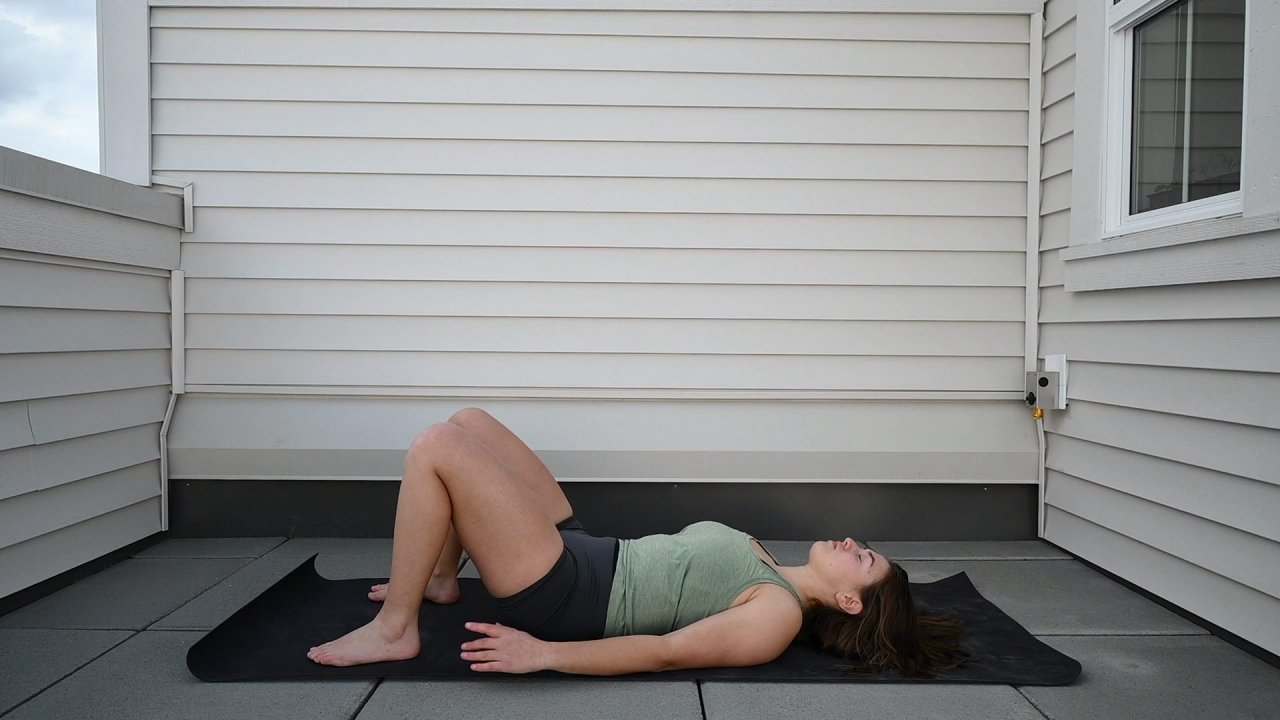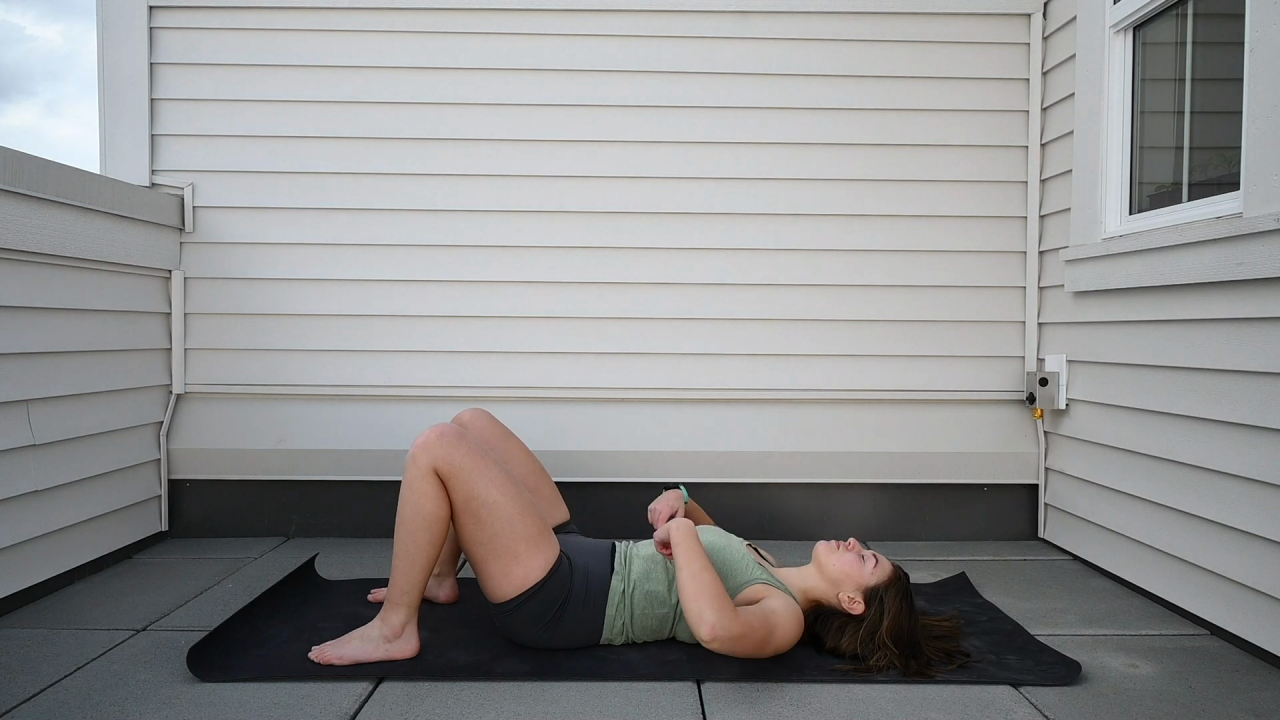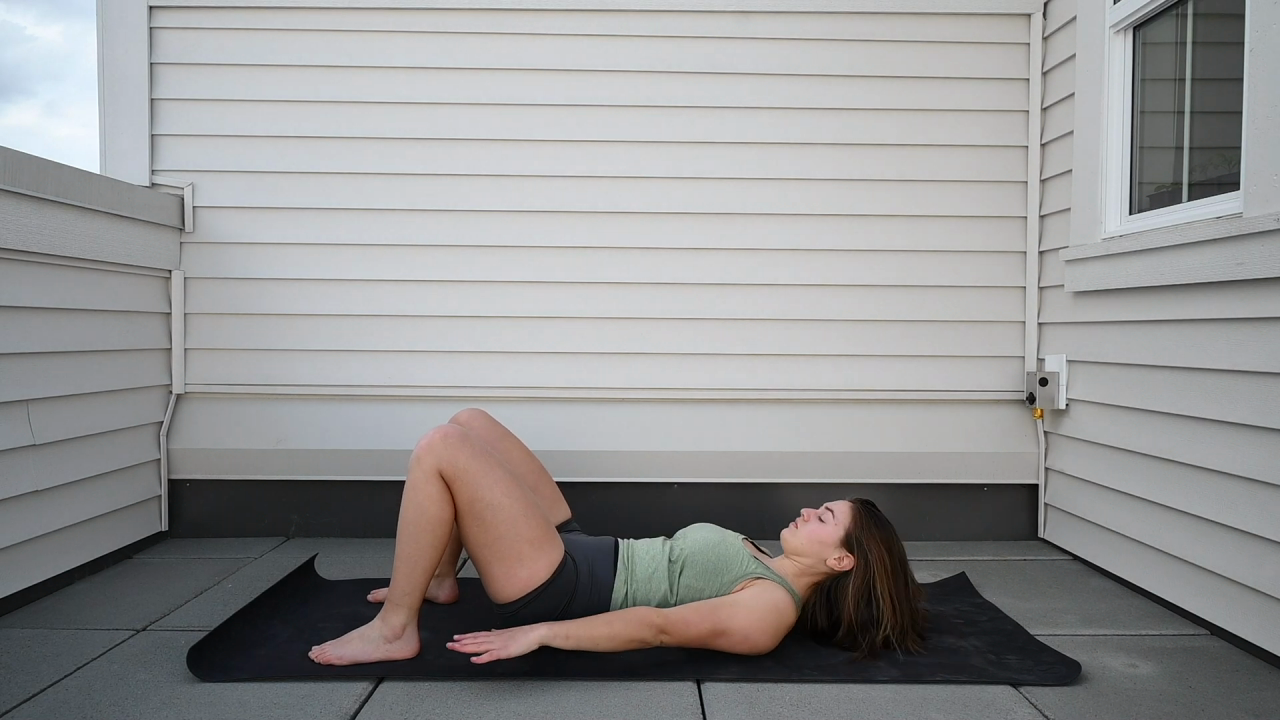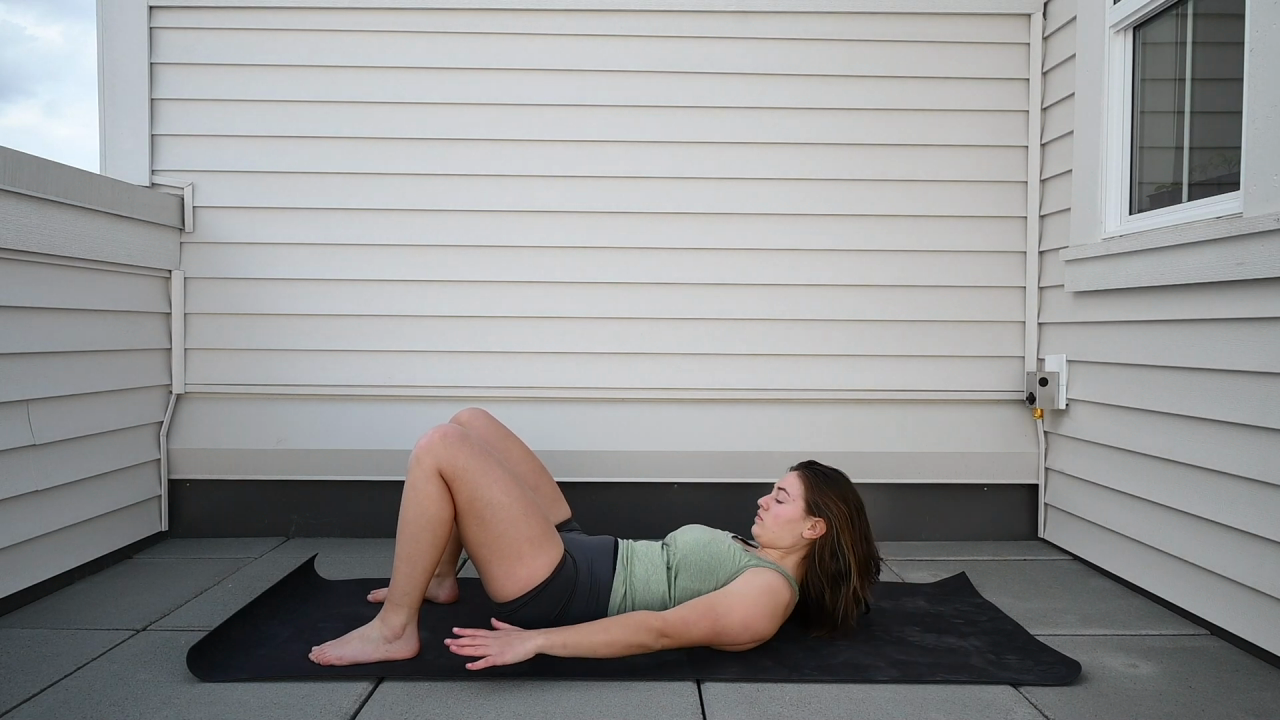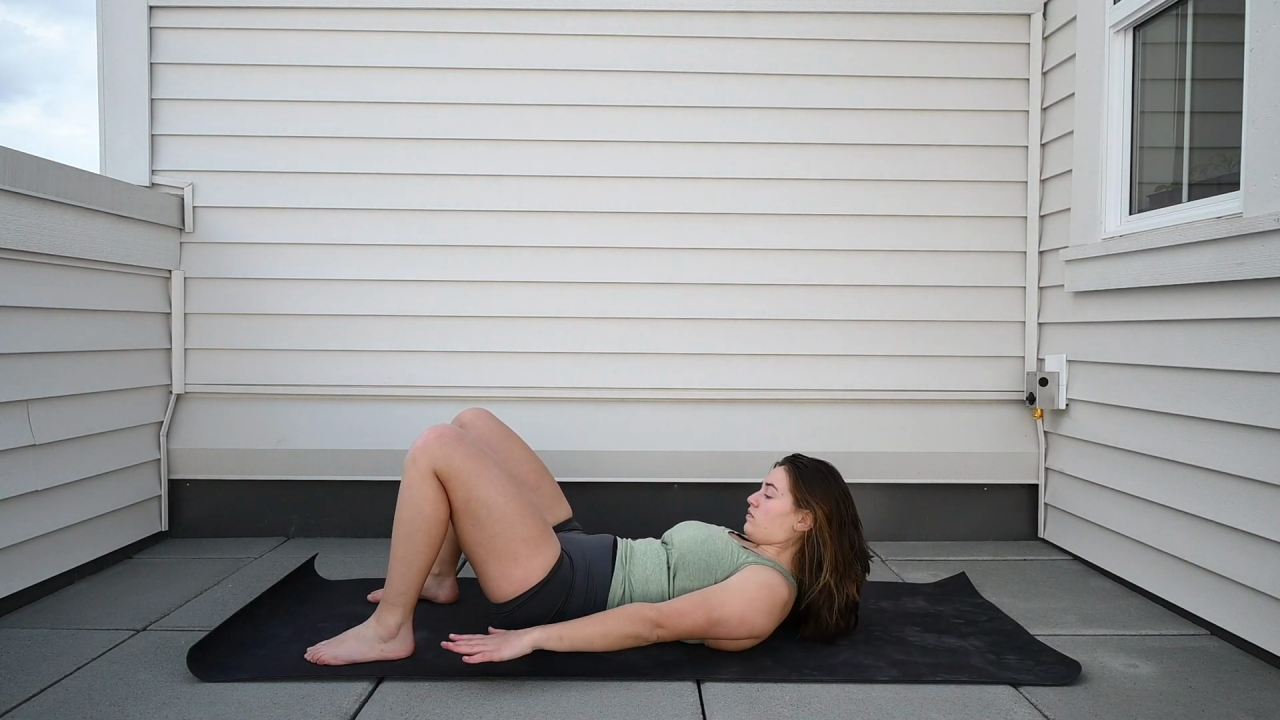
dt=1s
person 1, frame 1
left shoulder: (779, 617)
right shoulder: (770, 573)
left elbow: (658, 651)
left wrist: (544, 653)
left hip: (557, 592)
right hip: (579, 552)
left knee: (434, 448)
right knee: (467, 421)
left ankle: (394, 631)
right ankle: (438, 577)
person 1, frame 2
left shoulder: (784, 619)
right shoulder: (770, 572)
left elbow: (712, 627)
right elbow: (700, 535)
left wrist: (683, 534)
right wrist: (681, 500)
left hip: (553, 600)
right hip: (577, 555)
left knee: (435, 448)
right knee: (470, 423)
left ankle: (393, 630)
right ankle: (438, 578)
person 1, frame 3
left shoulder: (771, 609)
right shoulder: (764, 565)
left elbow: (662, 627)
left wrist: (537, 633)
left hip: (559, 590)
right hip: (584, 553)
left knee: (439, 449)
right knee: (469, 422)
left ankle: (393, 630)
right ankle: (438, 577)
person 1, frame 4
left shoulder: (769, 595)
right shoulder: (756, 556)
left elbow: (660, 630)
left wrist: (534, 640)
left hip: (559, 594)
right hip: (577, 554)
left knee: (438, 450)
right knee: (469, 423)
left ankle: (394, 630)
right ankle: (437, 578)
person 1, frame 5
left shoulder: (769, 590)
right shoulder: (747, 551)
left elbow: (655, 623)
left wrist: (531, 638)
left hip: (557, 593)
right hip: (572, 553)
left knee: (435, 450)
right knee: (472, 423)
left ankle: (389, 630)
right ankle: (437, 578)
